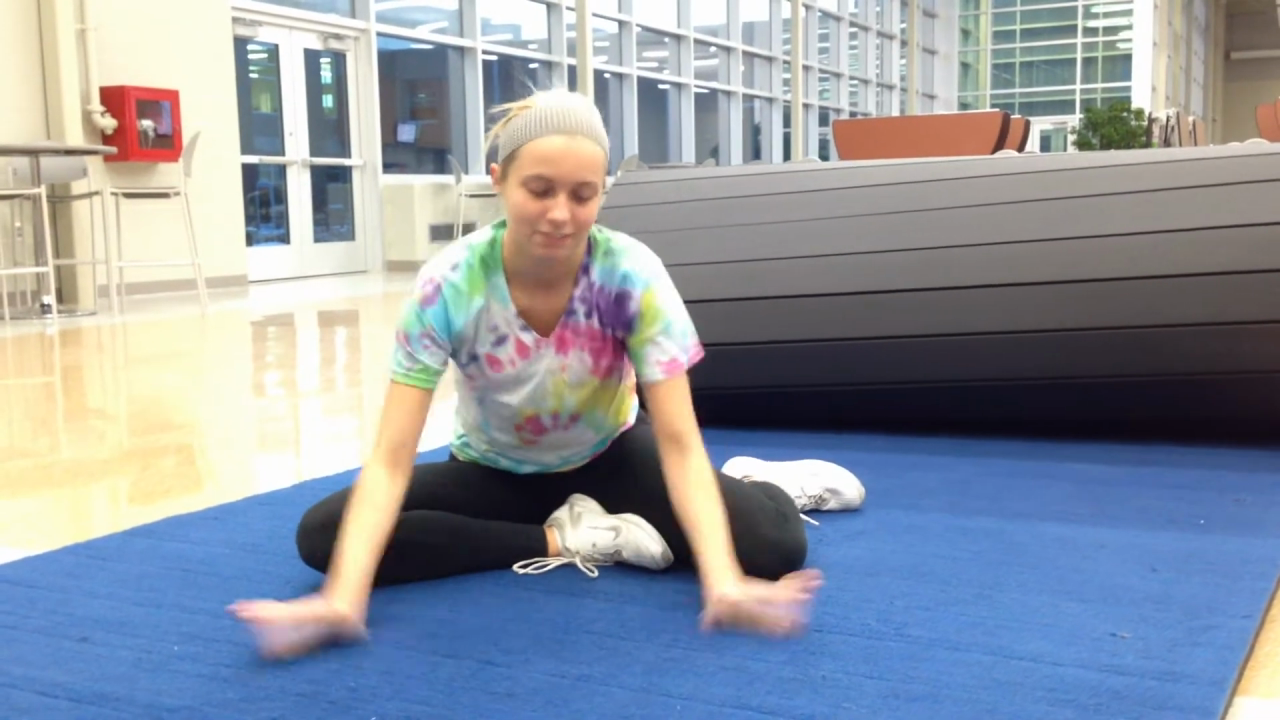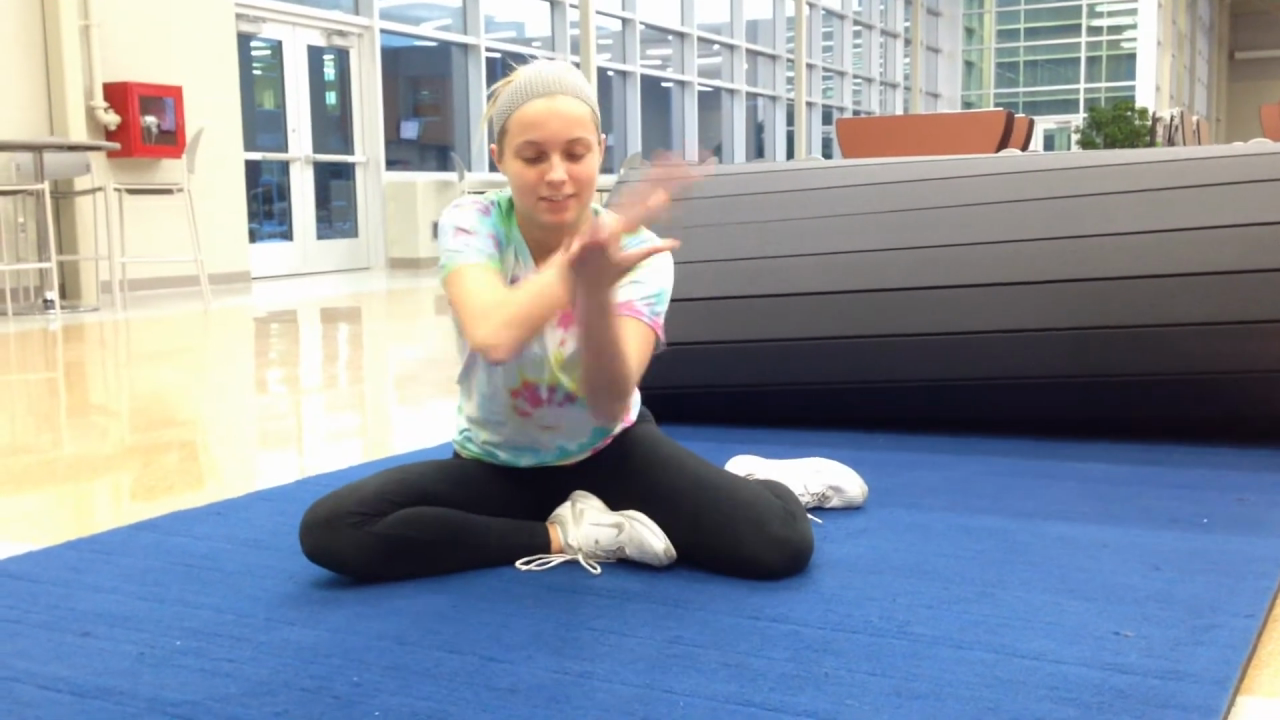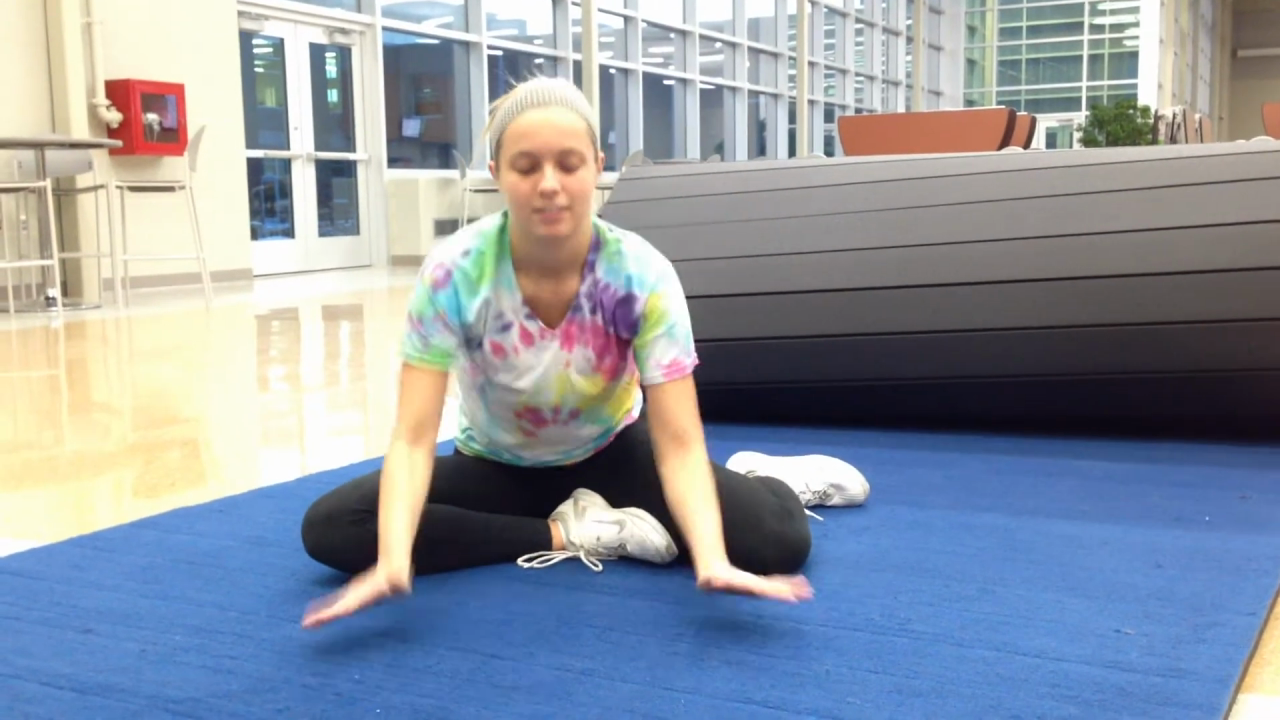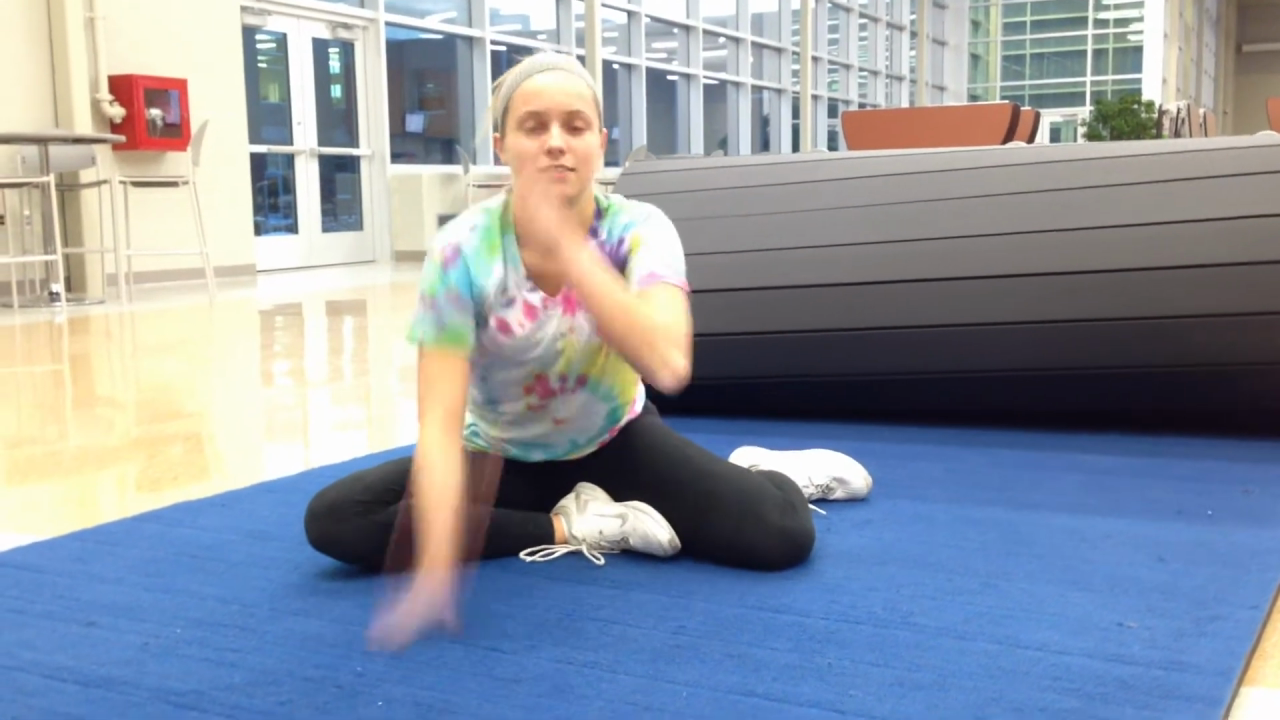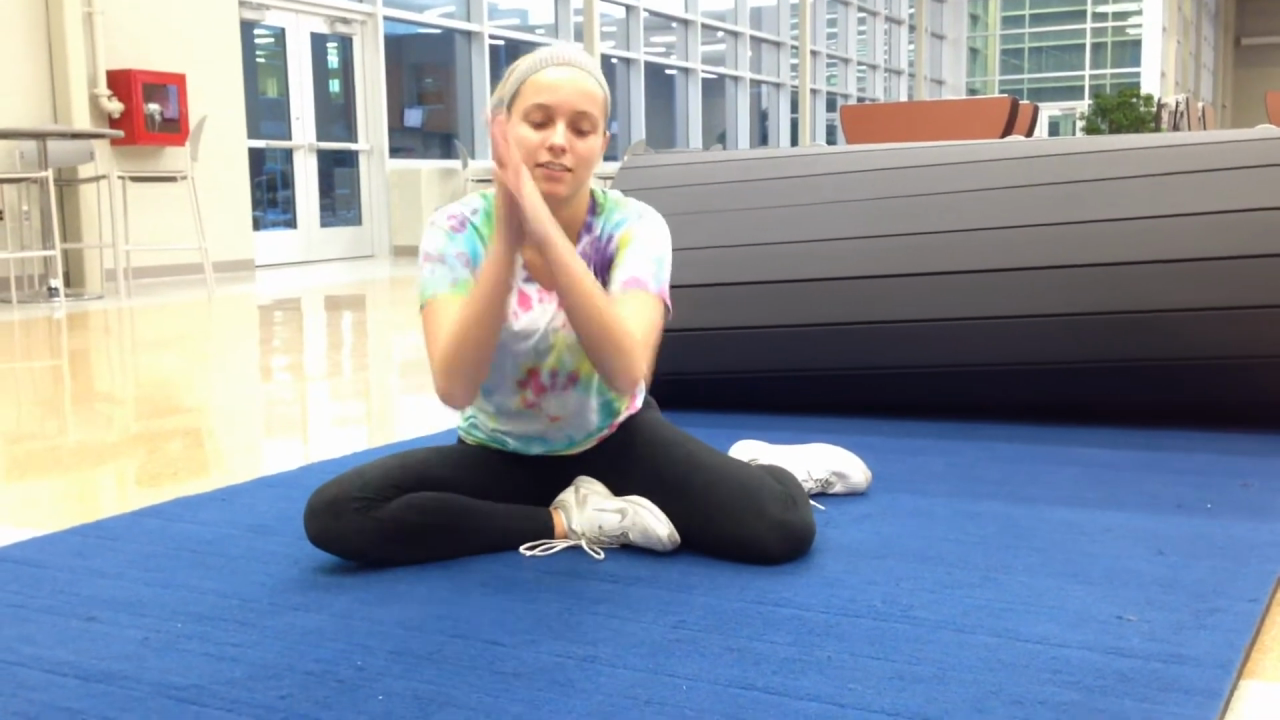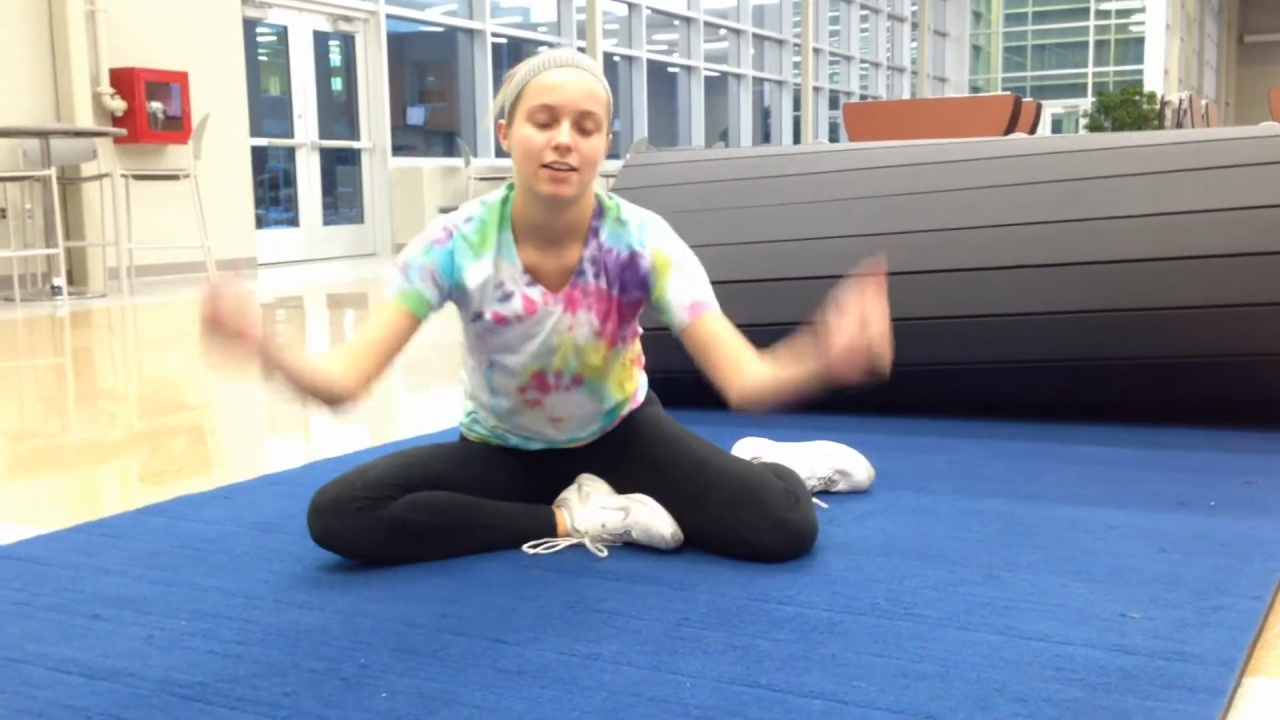
dt=0.4s
person 1, frame 1
left shoulder: (632, 274)
right shoulder: (448, 284)
left elbow: (680, 444)
right elbow: (390, 461)
left wrist: (723, 579)
right wrist: (342, 599)
left hip: (610, 459)
right hip: (490, 474)
left knee: (773, 544)
right knee: (320, 535)
right ankle: (566, 539)
person 1, frame 2
left shoulder: (636, 248)
right shoulder: (471, 224)
left elbow: (608, 403)
right elbow: (496, 338)
left wrist: (595, 278)
right wrist: (582, 255)
left hip: (611, 453)
right hip: (495, 465)
left knee: (780, 541)
right knee: (330, 531)
right ankle: (569, 536)
person 1, frame 3
left shoulder: (640, 277)
right shoulder: (454, 271)
left elbow: (680, 444)
right elbow: (413, 439)
left wrist: (712, 559)
right wrist: (392, 566)
left hip: (612, 456)
right hip: (493, 469)
left knee: (780, 539)
right knee: (329, 530)
right ankle: (573, 535)
person 1, frame 4
left shoulder: (639, 227)
right shoulder: (461, 252)
left elbow: (669, 367)
right elbow: (440, 426)
left wrist: (570, 250)
right wrist: (436, 559)
left hip: (615, 445)
right hip: (499, 461)
left knee: (783, 532)
right knee: (333, 521)
right ankle: (571, 527)
person 1, frame 5
left shoulder: (634, 228)
right shoulder: (458, 231)
left elbow: (627, 371)
right elbow: (455, 387)
left wrist: (544, 233)
right wrist: (504, 244)
left hip: (614, 438)
right hip: (498, 454)
left knee: (782, 526)
right knee: (333, 515)
left ankle: (763, 465)
right ankle: (570, 523)
person 1, frame 6
left shoulder: (642, 241)
right shoulder: (456, 243)
left elbow: (742, 376)
right elbow: (347, 376)
left wrist: (821, 358)
right wrist: (267, 349)
left hip: (618, 435)
right hip: (501, 450)
left knee: (784, 522)
right knee: (337, 516)
right ankle: (575, 519)
